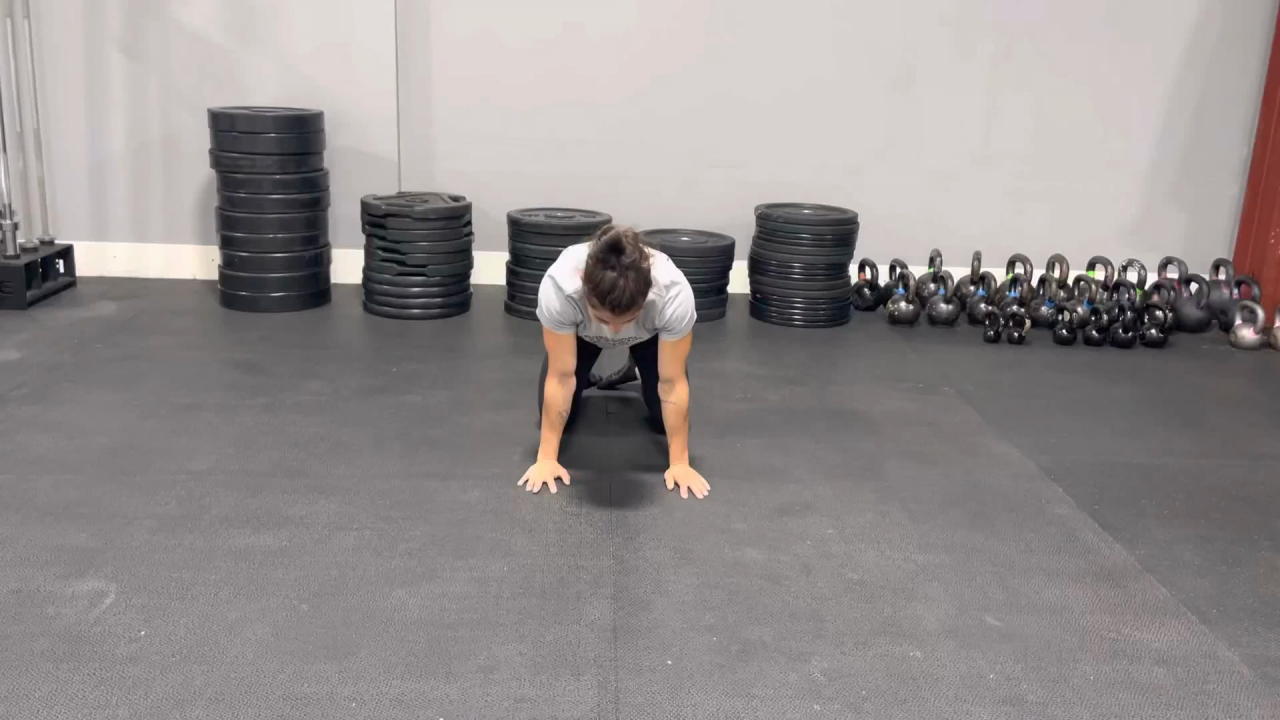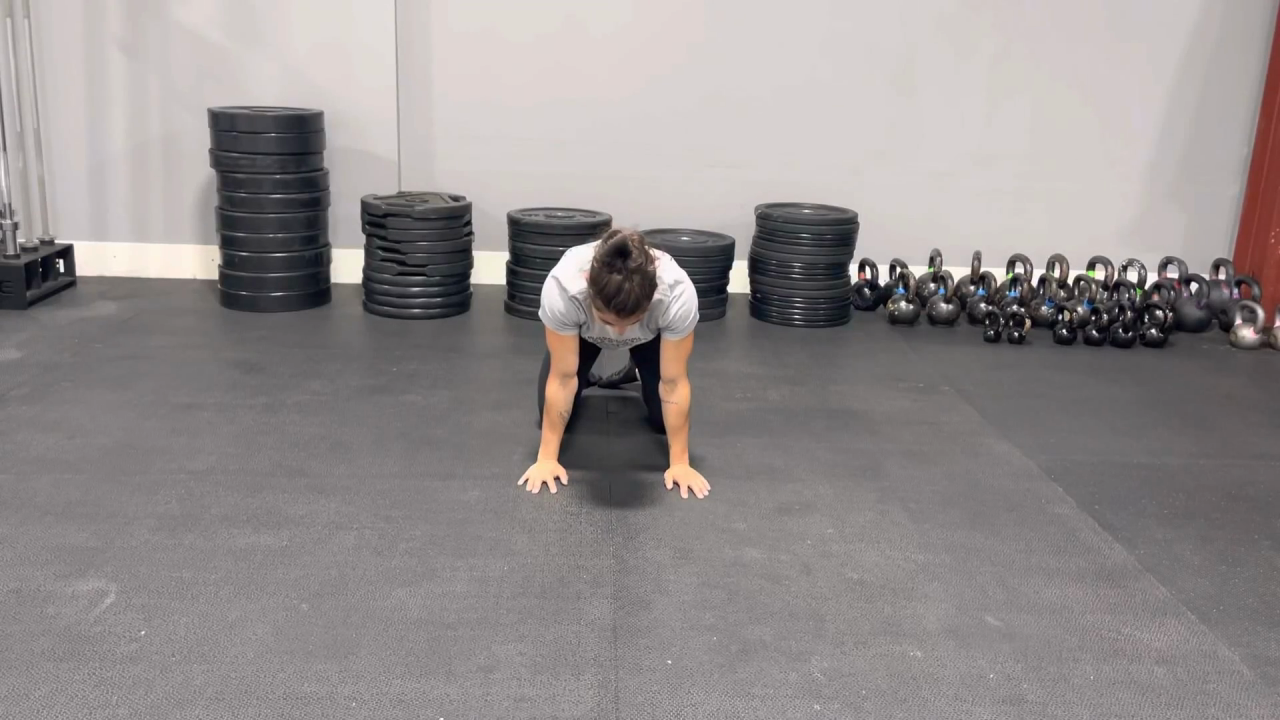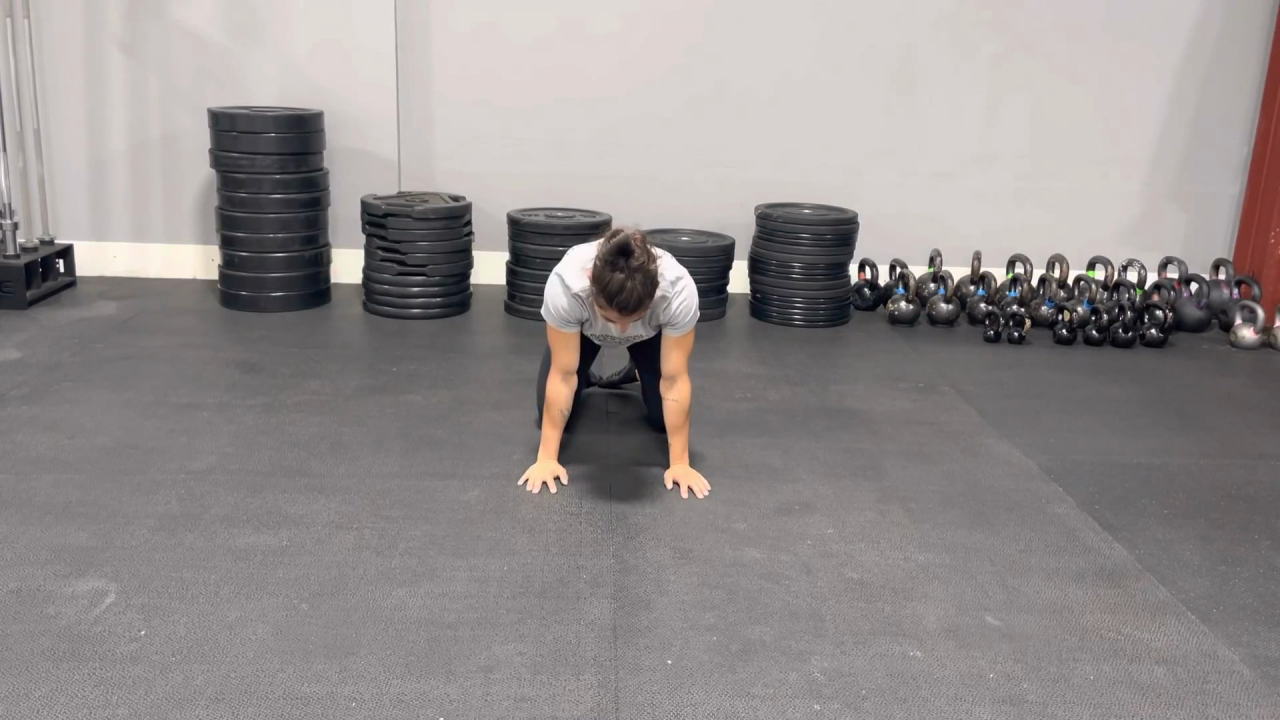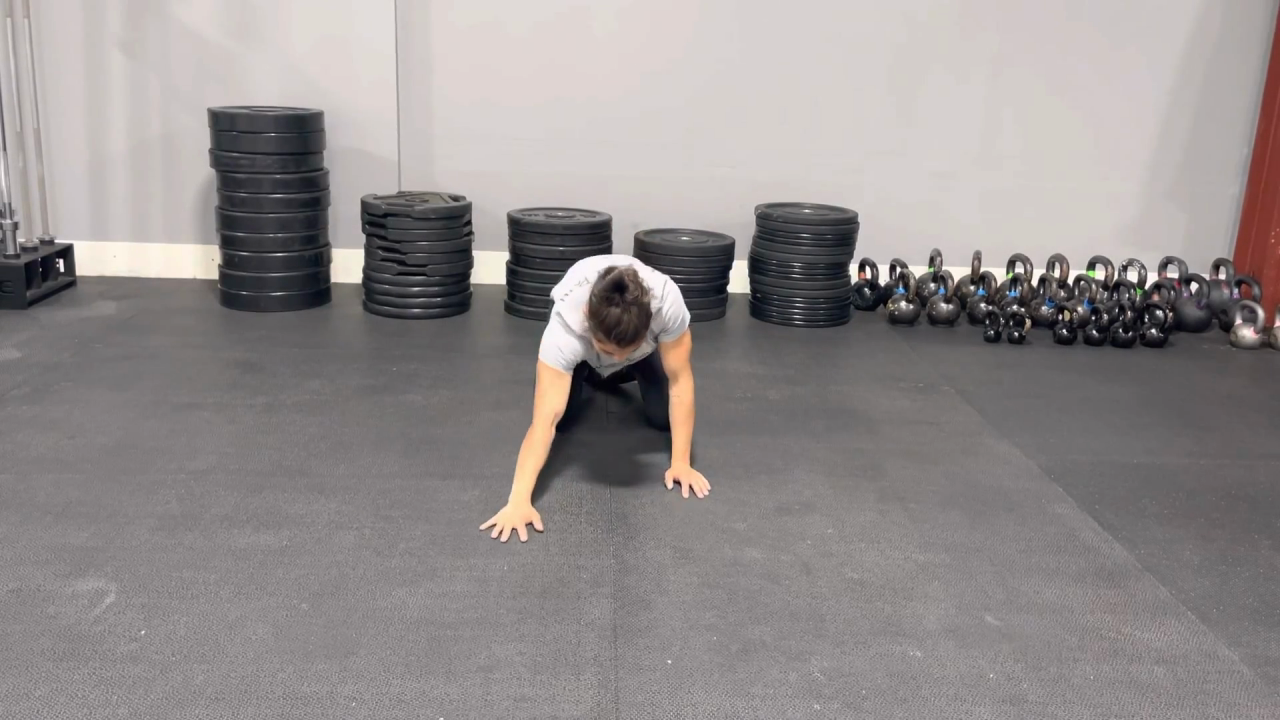
dt=0.7s
person 1, frame 1
left shoulder: (674, 293)
right shoulder: (558, 286)
left elbow: (672, 382)
right elbow: (560, 376)
left wrist: (679, 463)
right wrist: (547, 458)
left hip: (649, 334)
right hip: (581, 332)
left knee: (663, 420)
right knee: (561, 413)
left ankle: (637, 372)
right ankle: (586, 379)
person 1, frame 2
left shoulder: (678, 293)
right shoulder: (561, 287)
left elbow: (674, 382)
right elbow: (563, 377)
left wrist: (680, 463)
right wrist: (547, 458)
left hip: (650, 334)
right hip: (582, 331)
left knee: (663, 419)
right knee: (552, 412)
left ankle: (639, 371)
right ankle: (586, 379)
person 1, frame 3
left shoulder: (679, 290)
right shoulder: (566, 284)
left elbow: (674, 379)
right elbow: (562, 375)
left wrist: (680, 462)
right wrist: (547, 457)
right hip: (582, 327)
left knee: (662, 418)
right knee: (549, 411)
left ankle: (638, 372)
right ankle: (585, 376)
person 1, frame 4
left shoulder: (667, 300)
right shoulder: (566, 324)
left elbow: (679, 380)
right elbow: (545, 421)
left wrist: (681, 463)
right wrist: (518, 502)
left knee: (663, 417)
right knee: (562, 414)
left ankle: (634, 370)
right ankle: (584, 371)
